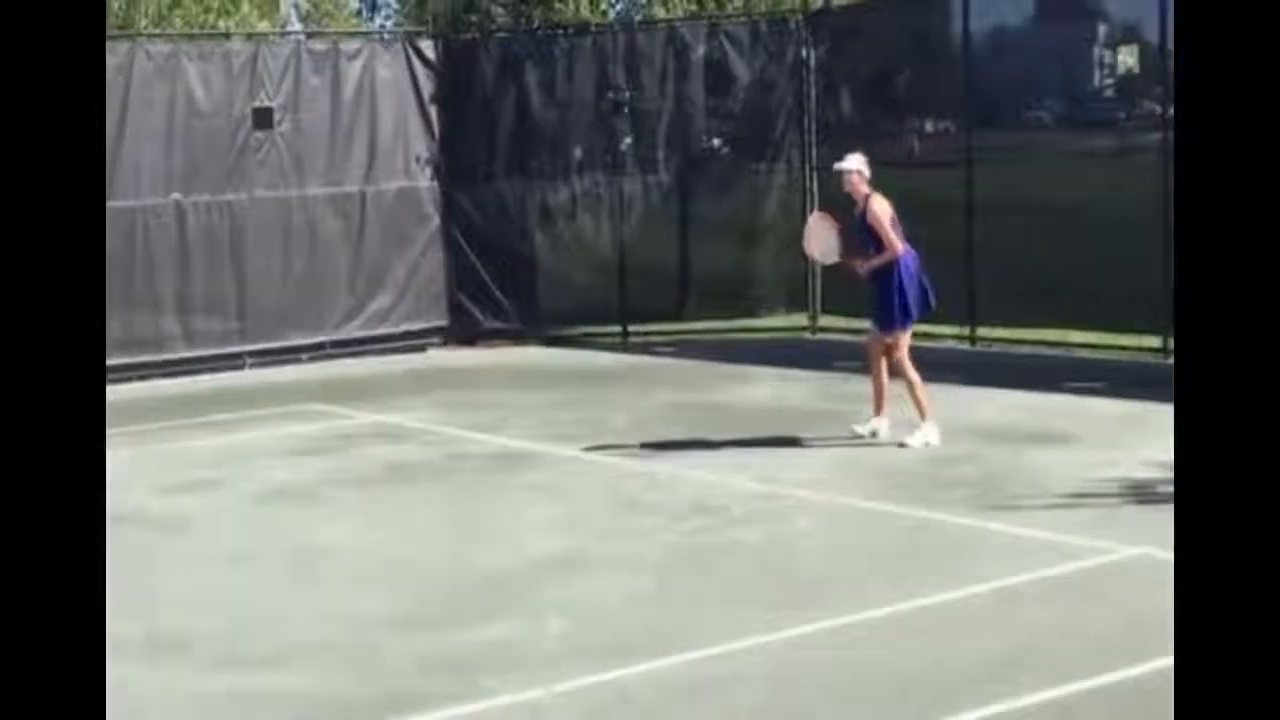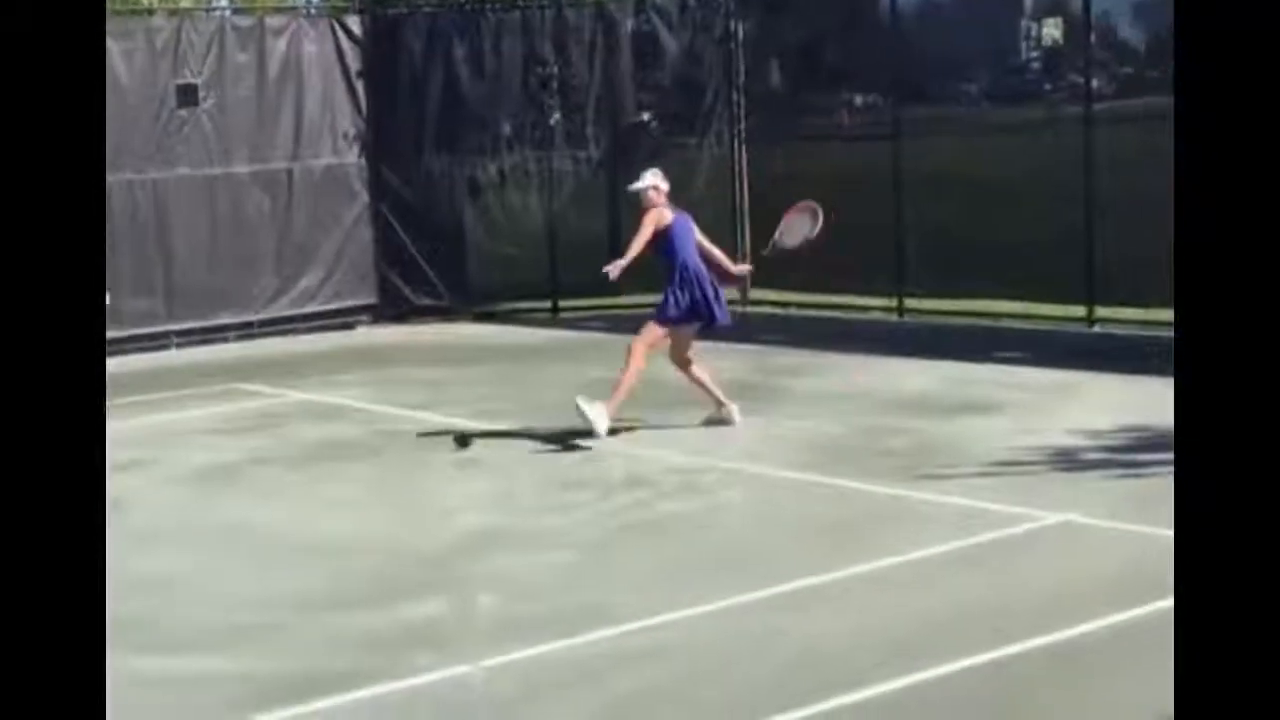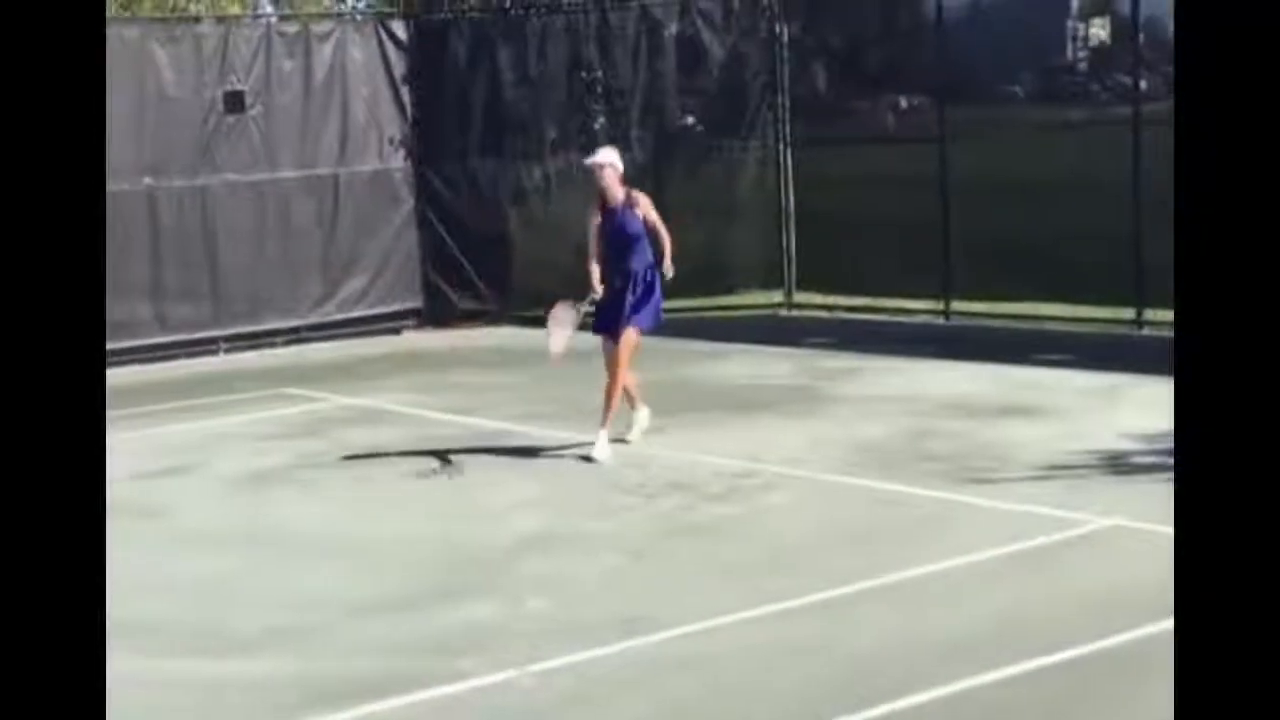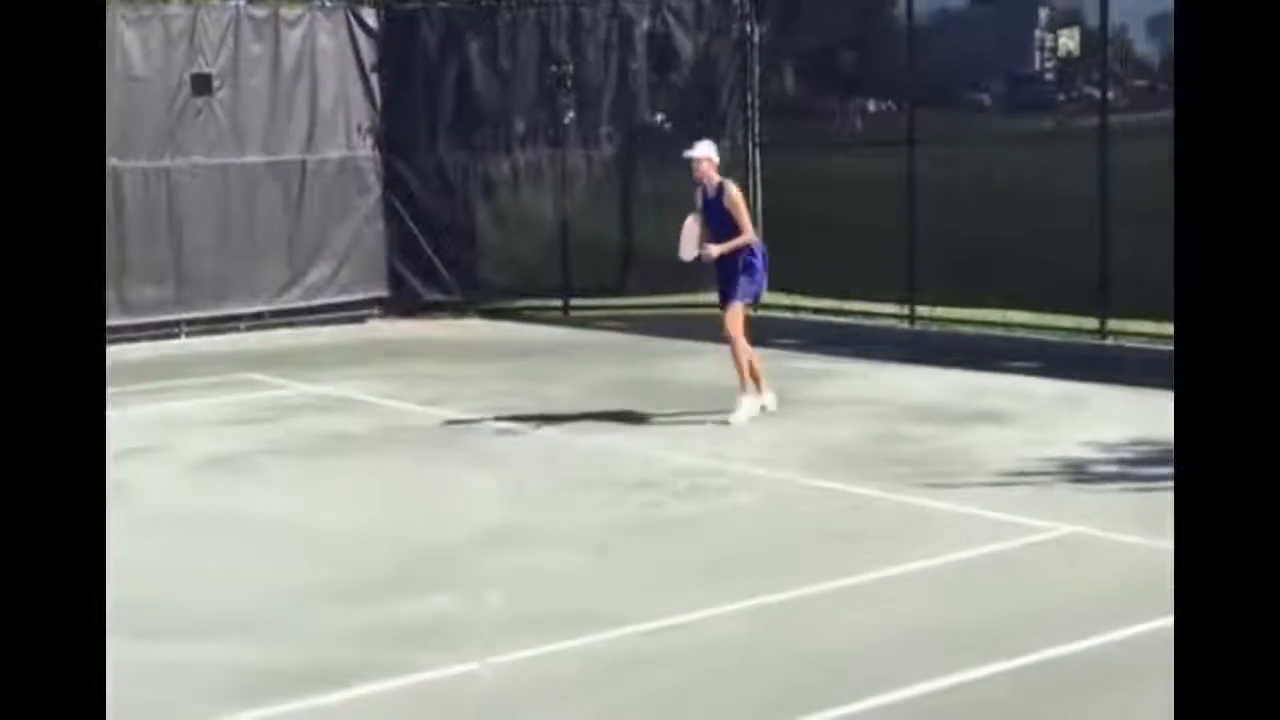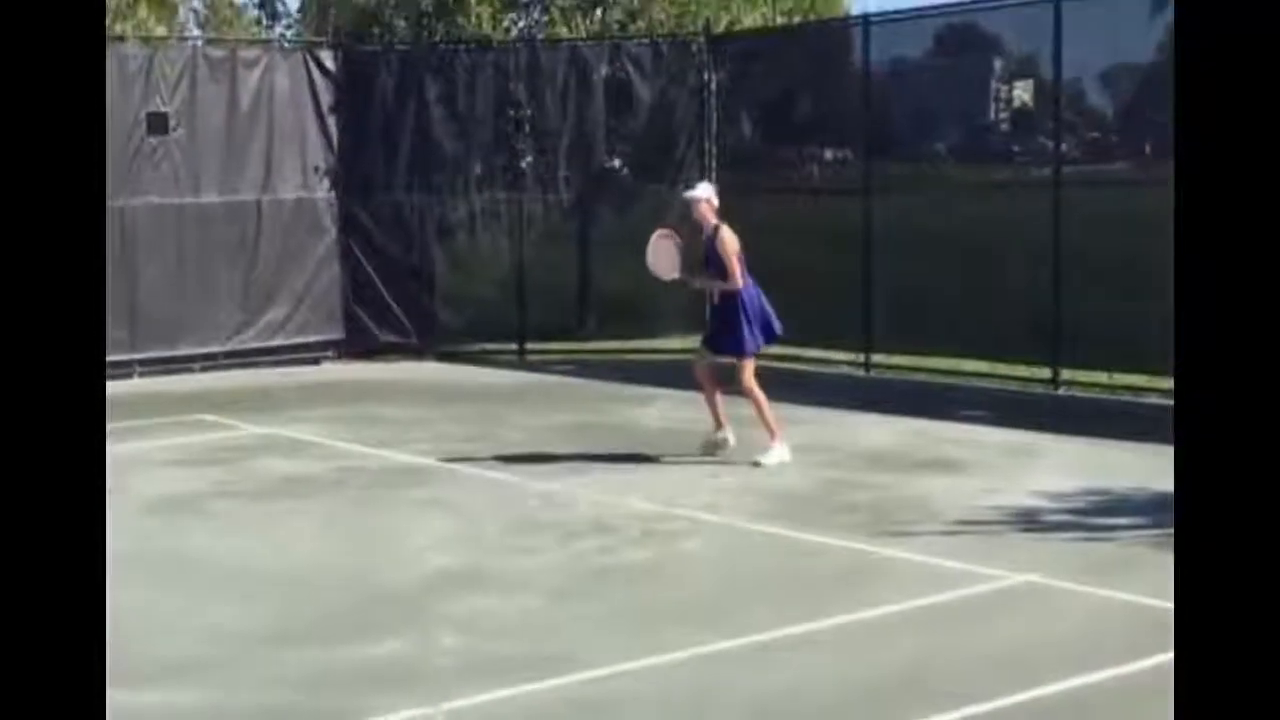
dt=1s
person 1, frame 1
left shoulder: (874, 205)
right shoulder: (860, 207)
left elbow: (896, 248)
left wrist: (867, 265)
right wrist: (860, 261)
left hip: (900, 280)
right hip: (888, 282)
left knee: (898, 357)
right knee: (874, 349)
left ankle: (928, 427)
right ankle: (879, 418)
person 1, frame 2
left shoulder: (656, 213)
right shoulder: (683, 217)
left elbow: (640, 239)
right elbow: (708, 247)
left wrist: (622, 262)
right wrist: (732, 268)
left hip: (684, 292)
right hip: (695, 292)
left knee: (638, 346)
right knee: (679, 357)
left ankle: (605, 412)
right ankle: (725, 408)
person 1, frame 3
left shoulder: (638, 201)
right shoulder: (597, 213)
left elbow: (662, 233)
right elbow: (594, 256)
left wrist: (667, 261)
right wrist: (595, 282)
left hip: (641, 287)
right hip: (613, 289)
left knee: (620, 360)
right knee: (612, 363)
left ankle: (603, 436)
right ankle: (640, 409)
person 1, frame 4
left shoulder: (729, 192)
right shoulder: (700, 193)
left elbow: (750, 234)
left wrist: (720, 249)
right wrist: (704, 247)
left hip: (746, 263)
right hip: (727, 265)
left knee: (730, 324)
right knee: (735, 332)
left ankle: (748, 393)
right ankle: (761, 394)
person 1, frame 5
left shoulder: (723, 236)
right shoulder: (708, 235)
left elbow: (736, 282)
left wrist: (707, 285)
right wrist: (708, 284)
left hip: (742, 308)
right hip: (724, 310)
left knee: (746, 382)
right knee: (700, 368)
left ankle: (778, 444)
right ankle: (721, 430)
